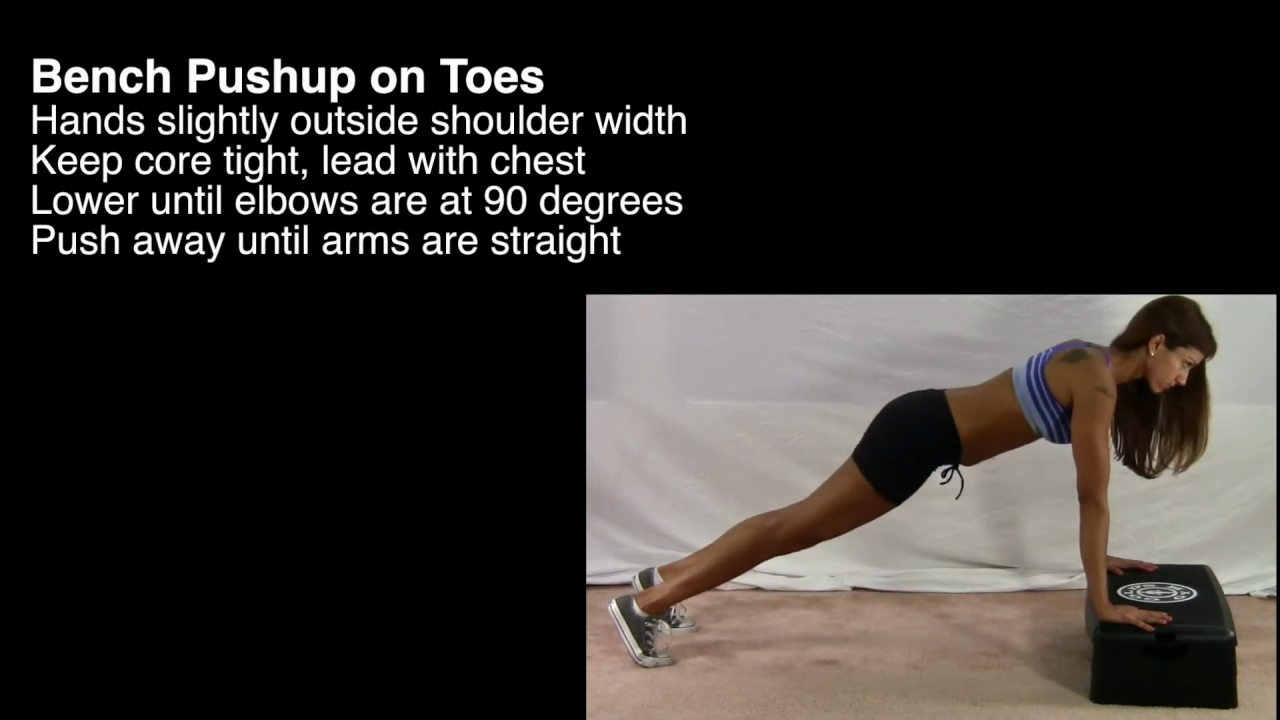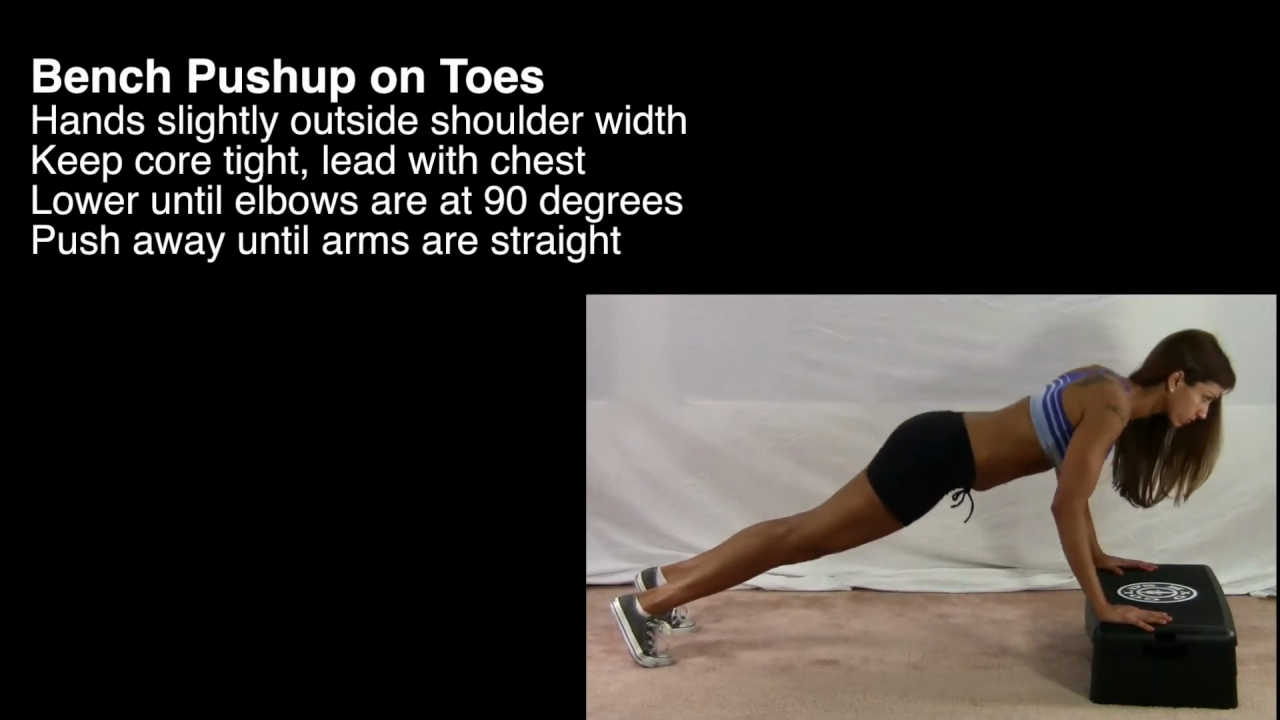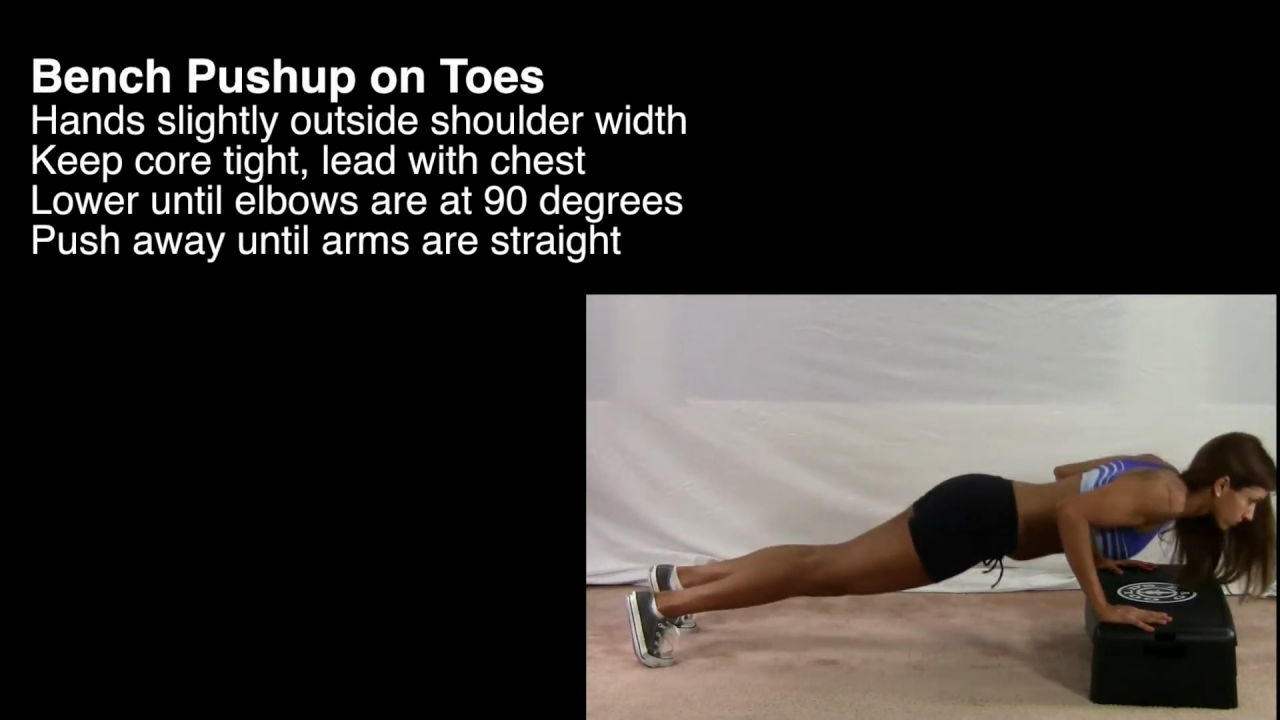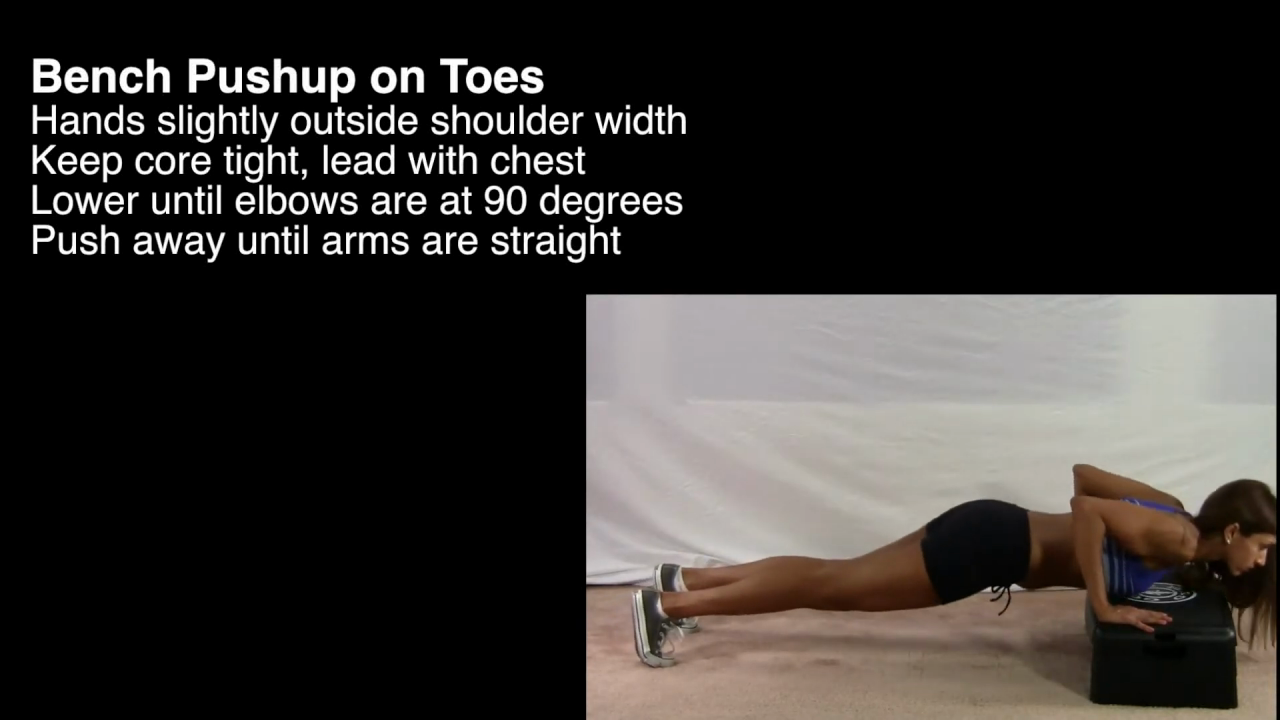
dt=0.4s
person 1, frame 1
left shoulder: (1099, 364)
right shoulder: (1098, 383)
left elbow: (1090, 490)
right elbow: (1093, 498)
left wrist: (1101, 558)
right wrist: (1103, 604)
left hip: (927, 422)
right hip: (921, 434)
left knee: (798, 523)
right knee: (795, 529)
left ankle: (662, 580)
right ankle: (645, 605)
person 1, frame 2
left shoulder: (1116, 390)
right shoulder: (1112, 407)
left elbow: (1071, 489)
right elbow: (1066, 507)
left wrist: (1098, 558)
right wrist: (1102, 606)
left hip: (942, 443)
right hip: (936, 456)
left knee: (802, 531)
right knee: (800, 539)
left ankle: (664, 581)
right ankle: (646, 605)
person 1, frame 3
left shoulder: (1163, 474)
right shoulder: (1164, 497)
right elbow: (1068, 517)
left wrist: (1101, 558)
right wrist: (1103, 608)
left hip: (978, 504)
right hip: (978, 521)
left knee: (828, 561)
right knee: (825, 573)
left ankle: (679, 578)
right ankle: (661, 604)
person 1, frame 4
left shoulder: (1172, 509)
right shoulder: (1176, 540)
left elbow: (1083, 472)
right elbow: (1088, 510)
right wrist: (1103, 606)
left hip: (991, 529)
right hip: (989, 547)
left knee: (836, 573)
right knee: (831, 586)
left ankle: (683, 580)
right ankle: (666, 605)
